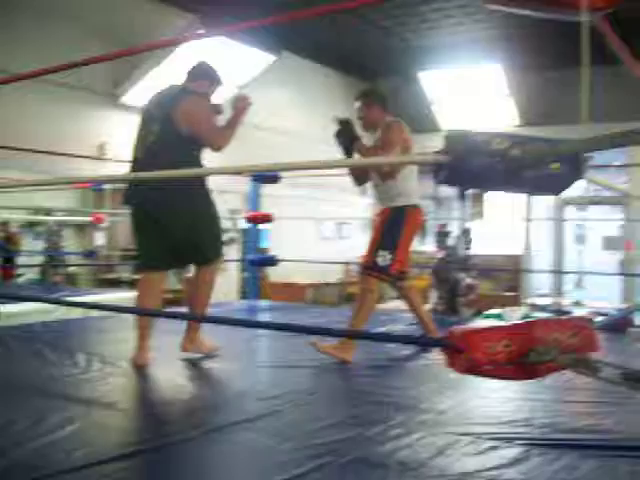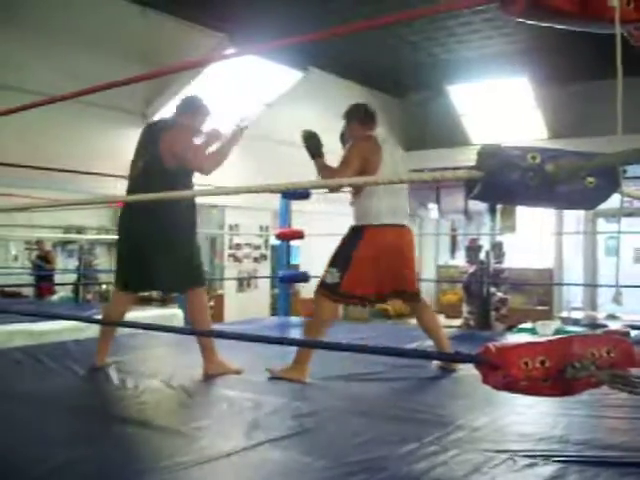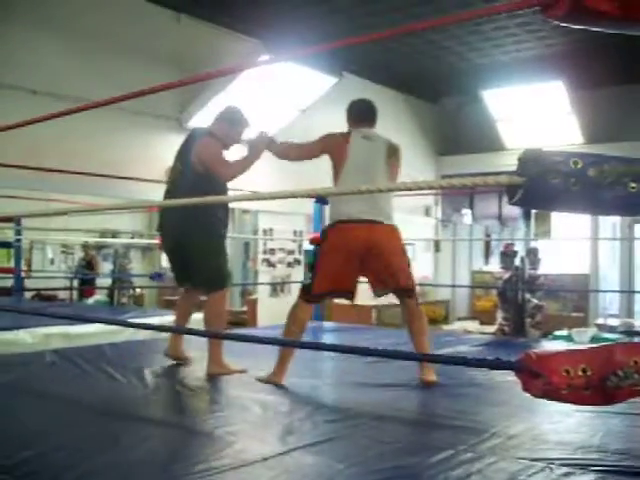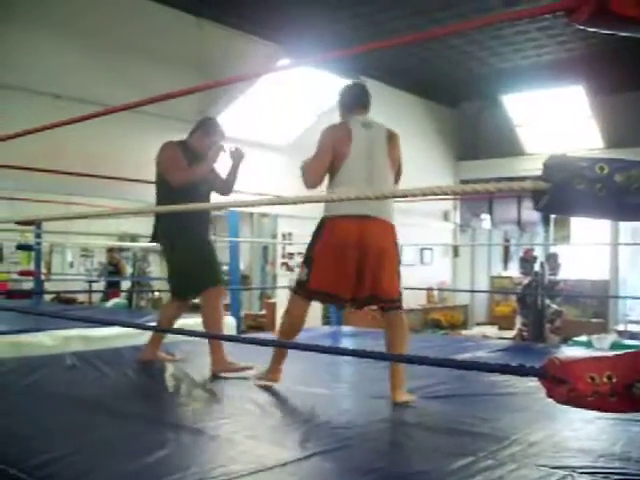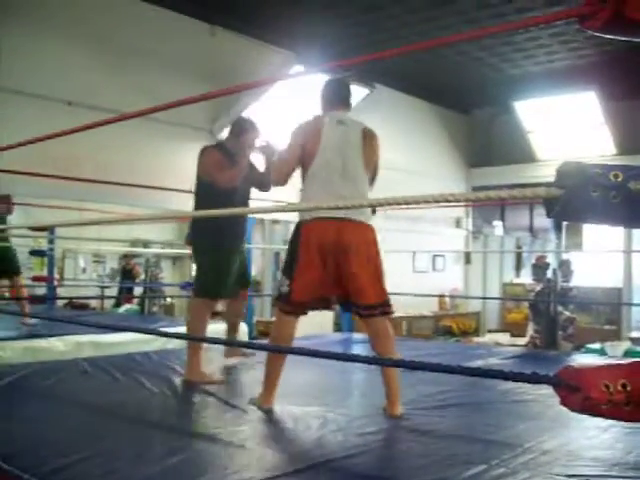
dt=0.7s
person 1, frame 1
left shoulder: (395, 128)
right shoulder: (381, 136)
left elbow: (387, 164)
right elbow: (360, 179)
left wrist: (356, 144)
right wrist: (349, 150)
left hip: (401, 211)
right hip: (392, 212)
left knee: (371, 274)
right knee: (398, 278)
left ankle: (347, 345)
right ankle: (432, 332)
person 1, frame 2
left shoulder: (361, 145)
right shoulder: (390, 150)
left elbow: (334, 181)
left wrist: (317, 156)
left hip: (372, 231)
right hip: (401, 232)
left knee: (328, 293)
right knee: (413, 297)
left ankle: (300, 366)
right ankle: (448, 355)
person 1, frame 3
left shoulder: (337, 141)
right shoulder: (392, 150)
left elbow: (288, 153)
left wrist: (270, 143)
left hip: (342, 229)
right hip: (382, 231)
left knee: (308, 298)
right knee: (408, 297)
left ankle: (279, 370)
right ankle: (426, 369)
person 1, frame 4
left shoulder: (334, 133)
right shoulder: (391, 139)
left elbow: (311, 180)
left wrist: (307, 164)
left hip: (339, 223)
right hip: (380, 226)
left knee: (302, 296)
right knee: (392, 308)
left ankle: (274, 368)
right ankle: (398, 388)
person 1, frame 5
left shoulder: (307, 130)
right shoulder: (369, 137)
left elbow: (278, 178)
left wrist: (292, 161)
left hip: (314, 225)
right hip: (357, 228)
left knee: (288, 311)
right knee: (377, 315)
left ankle: (267, 394)
right ankle: (394, 400)
person 2, frame 1
left shoulder: (159, 100)
right shoulder: (193, 103)
right elbow: (216, 141)
left wrist: (208, 116)
right wrist: (238, 114)
left hip: (145, 193)
right hip: (182, 194)
left knee: (152, 269)
right knee: (207, 260)
left ankle: (142, 347)
right ankle: (192, 335)
person 2, frame 2
left shoulder: (153, 130)
right shoulder: (178, 135)
right elbow: (204, 166)
left wrist: (206, 142)
right wrist: (230, 140)
left hip: (135, 220)
right hip: (168, 223)
left knee: (125, 289)
right knee: (194, 287)
left ankle: (100, 354)
right ankle: (211, 360)
person 2, frame 3
left shoulder: (201, 143)
right shoulder: (206, 142)
left elbow: (226, 171)
right elbow: (226, 173)
left wrist: (253, 150)
right wrist: (256, 152)
left hip: (179, 225)
right hip: (197, 228)
left knee: (194, 285)
right knee: (216, 288)
left ankle: (175, 345)
right ankle: (215, 361)
person 2, frame 4
left shoulder: (203, 163)
right shoulder: (171, 150)
left elbow: (224, 189)
right elbow: (178, 179)
left wrist: (235, 164)
right wrist: (210, 161)
left hip: (194, 234)
right hip: (178, 234)
left knee: (182, 296)
right knee: (213, 289)
left ankle: (152, 349)
right ankle: (219, 359)
person 2, frame 5
left shoulder: (242, 160)
right shoulder: (212, 153)
left elbow: (263, 185)
right elbow: (226, 181)
left wrist: (268, 161)
right wrist: (246, 155)
left hip: (232, 236)
right hip: (212, 237)
left knee: (240, 290)
right knee: (206, 295)
left ankle: (231, 346)
right ankle: (193, 366)
